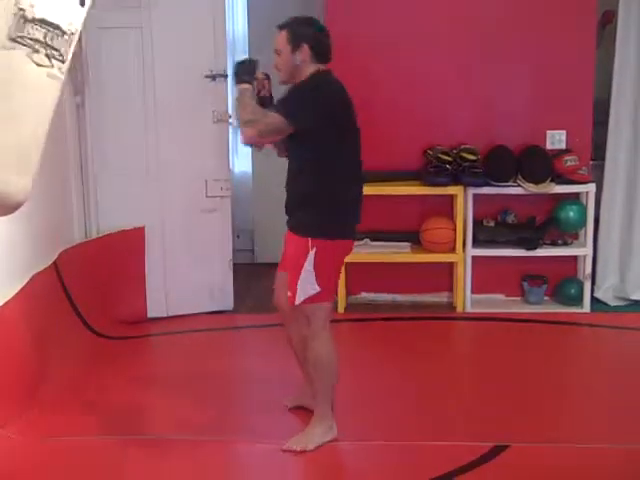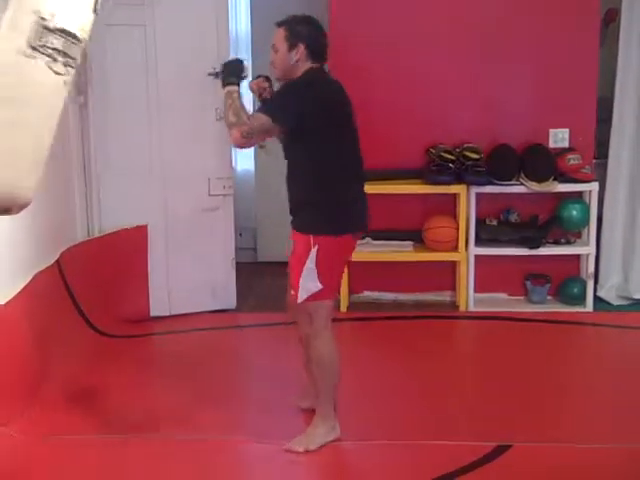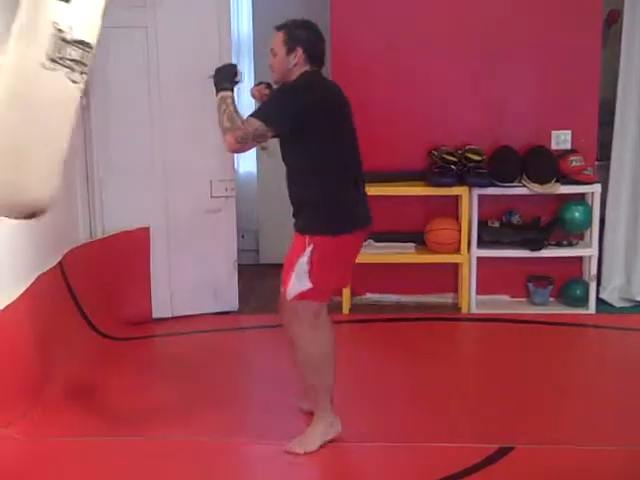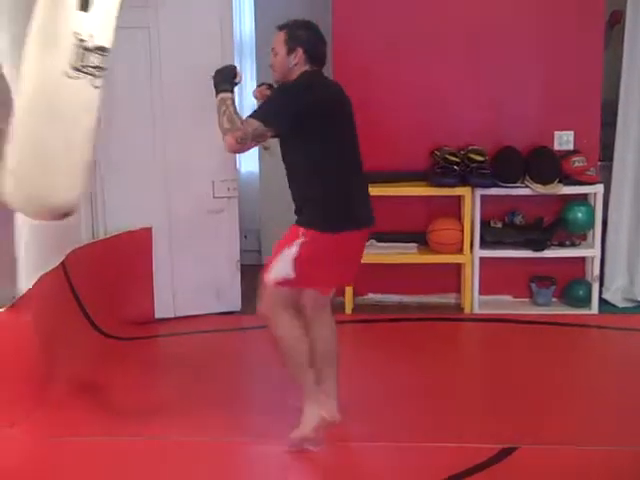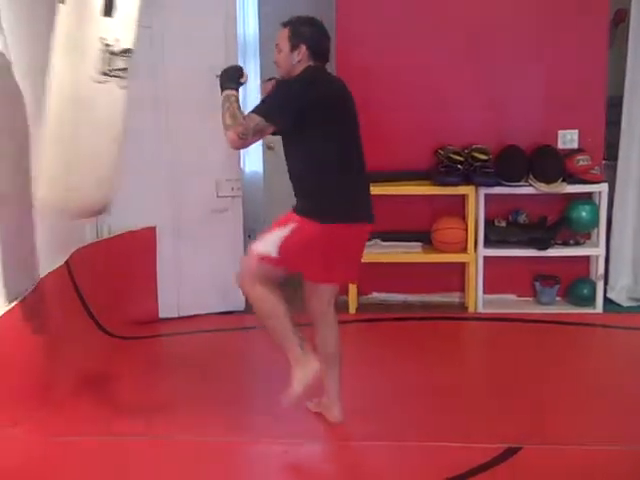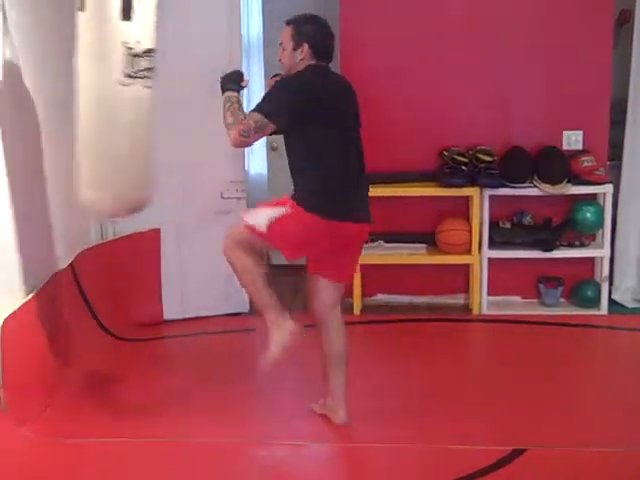
dt=0.1s
person 1, frame 1
left shoulder: (315, 93)
right shoulder: (318, 92)
left elbow: (255, 134)
right elbow: (283, 142)
left wrist: (244, 85)
right wrist: (266, 101)
left hip: (320, 226)
right hip: (316, 221)
left knee: (311, 322)
right knee: (287, 304)
left ankle: (324, 422)
right ankle: (315, 393)
person 1, frame 2
left shoulder: (306, 91)
right shoulder: (317, 90)
left elbow: (242, 134)
right elbow: (288, 136)
left wrist: (230, 86)
right wrist: (267, 99)
left hip: (325, 224)
right hip: (324, 218)
left knee: (313, 321)
right knee: (307, 314)
left ankle: (326, 422)
right ankle: (323, 395)
person 1, frame 3
left shoulder: (297, 94)
right shoulder: (321, 92)
left elbow: (236, 140)
left wrist: (224, 91)
right wrist: (270, 106)
left hip: (325, 226)
right hip: (346, 220)
left knee: (300, 319)
right knee: (311, 309)
left ankle: (326, 421)
right ankle: (322, 404)
person 1, frame 4
left shoulder: (296, 94)
right shoulder: (323, 92)
left elbow: (236, 141)
left wrist: (224, 92)
right wrist: (271, 105)
left hip: (325, 223)
right hip: (349, 219)
left knee: (272, 304)
right knee: (314, 306)
left ankle: (315, 402)
right ankle: (325, 398)
person 1, frame 5
left shoulder: (294, 90)
right shoulder: (332, 89)
left elbow: (238, 136)
left wrist: (229, 89)
left hip: (320, 217)
right hip: (355, 218)
left knee: (251, 277)
right knee: (321, 307)
left ankle: (301, 361)
right ankle: (331, 402)
person 1, frame 6
left shoulder: (296, 86)
right shoulder: (337, 87)
left elbow: (240, 135)
left wrist: (230, 92)
left hip: (317, 210)
right hip: (352, 216)
left knee: (236, 241)
right knee: (327, 308)
left ankle: (278, 321)
right ankle: (336, 403)
